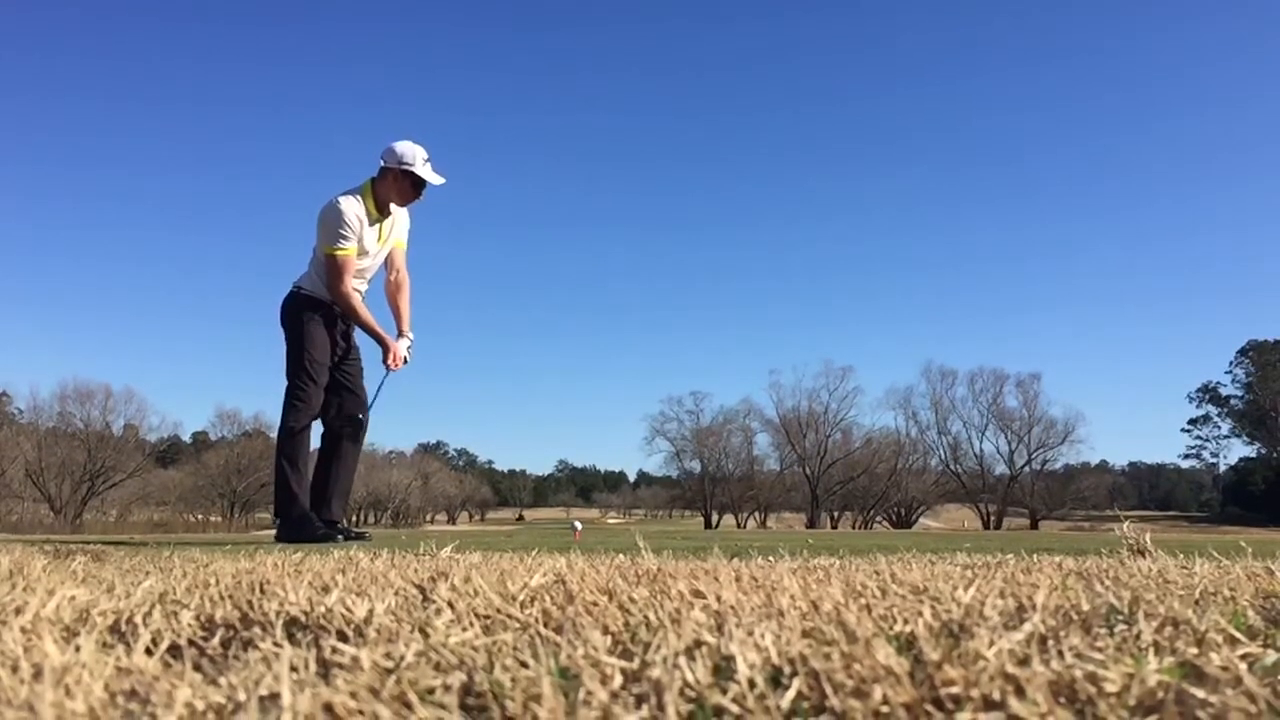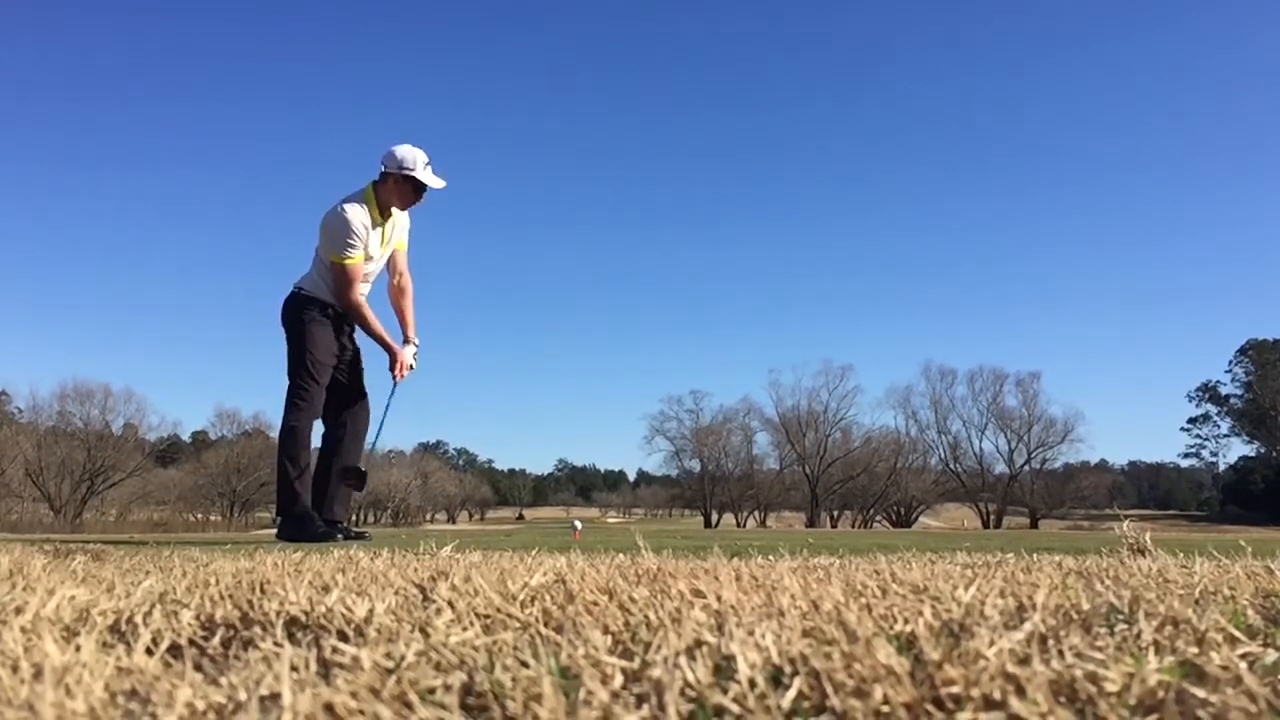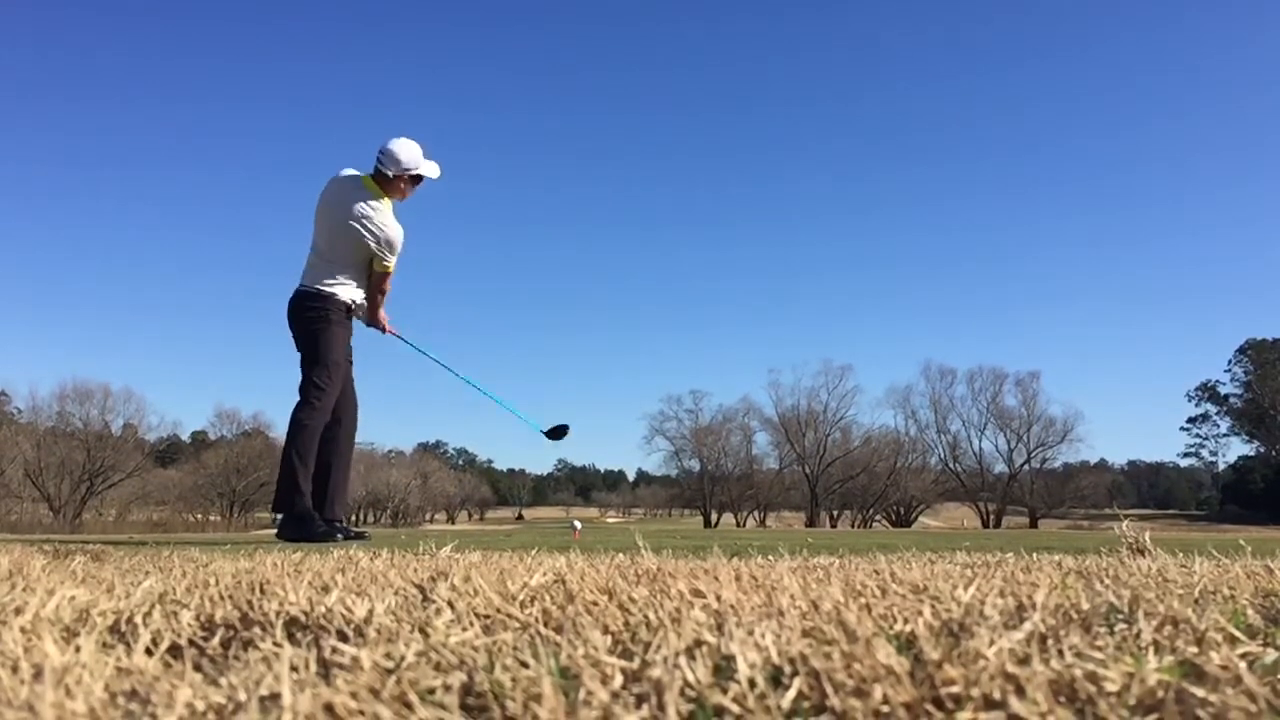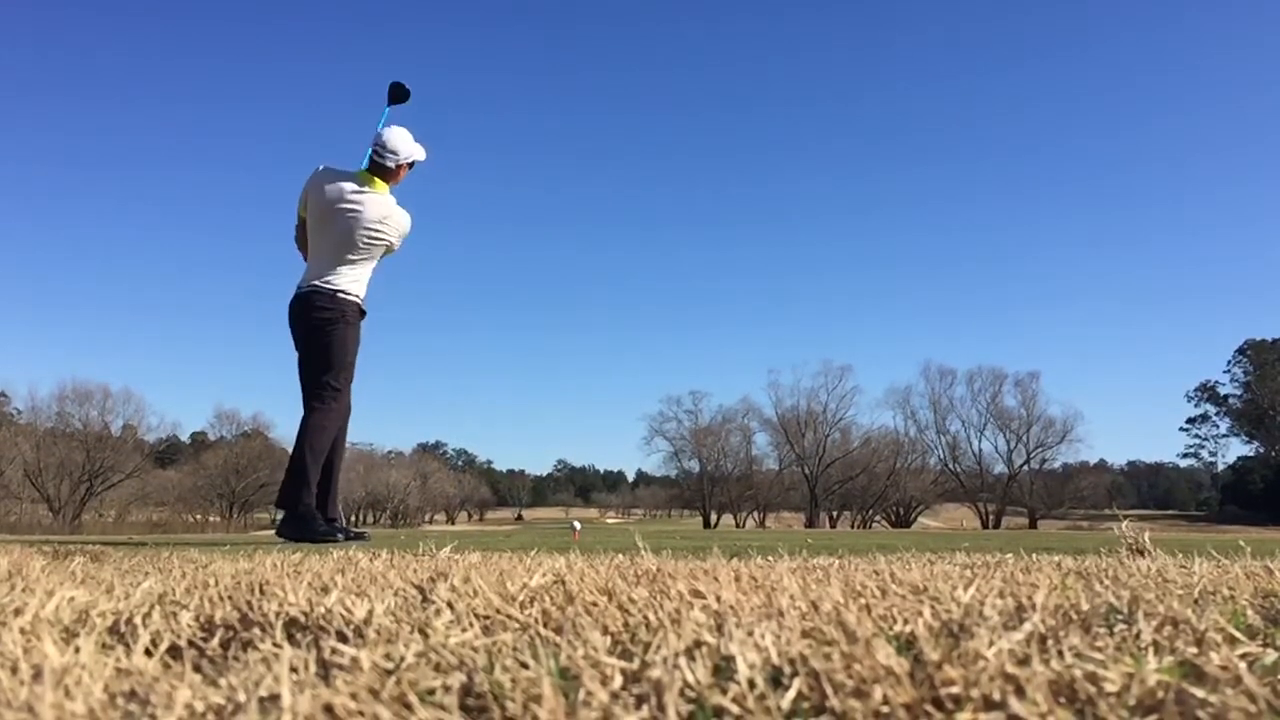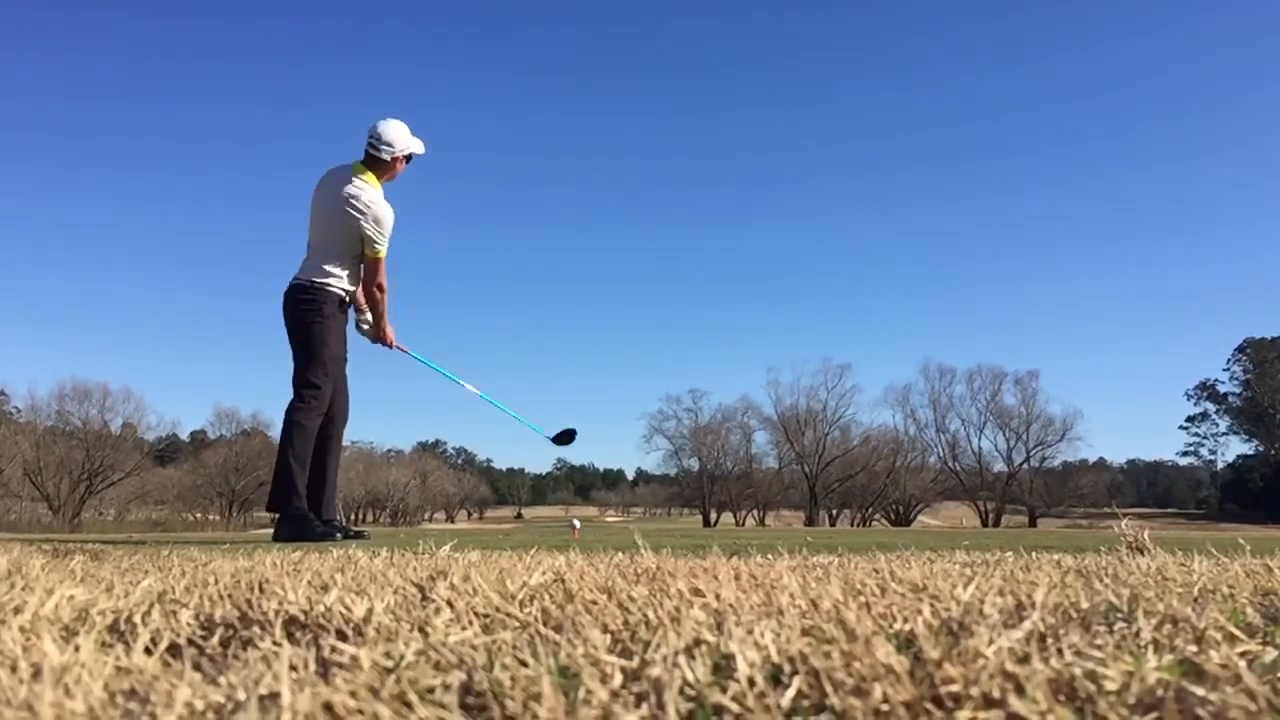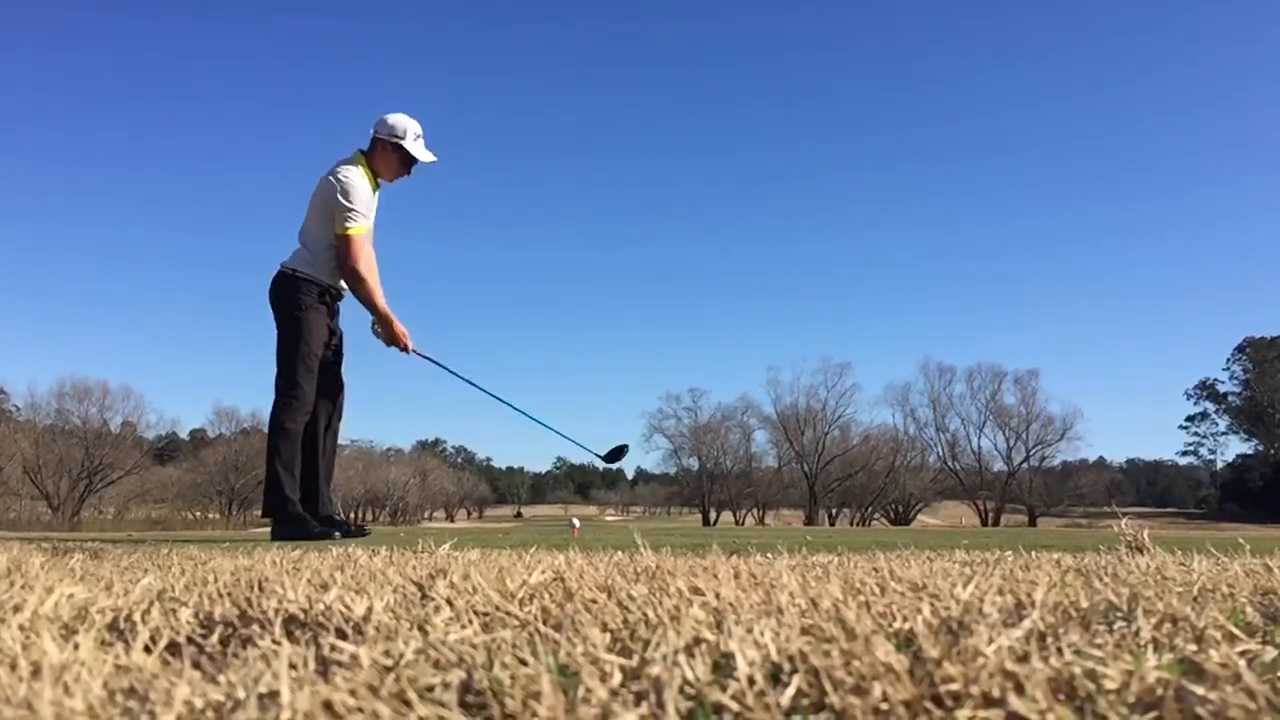
dt=0.5s
person 1, frame 1
left shoulder: (398, 217)
right shoulder: (345, 210)
left elbow: (397, 275)
right elbow: (341, 287)
left wrist: (404, 335)
right wrist: (384, 340)
left hip: (342, 318)
right hip: (310, 309)
left knee: (353, 413)
right knee: (305, 405)
left ankle: (326, 516)
right ankle: (293, 517)
person 1, frame 2
left shoulder: (398, 218)
right shoulder: (350, 217)
left elbow: (399, 279)
right elbow: (350, 294)
left wrist: (409, 340)
right wrist: (390, 347)
left hip: (340, 319)
right hip: (311, 311)
left knee: (353, 413)
right knee: (306, 403)
left ankle: (328, 515)
right ankle: (295, 515)
person 1, frame 3
left shoulder: (341, 181)
right shoulder: (389, 230)
right elbow: (378, 288)
left wrist: (364, 305)
right wrist: (377, 315)
left hip: (313, 304)
right hip: (327, 310)
left knee: (342, 411)
right knee: (317, 402)
left ankle: (326, 514)
right ankle: (295, 513)
person 1, frame 4
left shoulder: (322, 180)
right shoulder: (398, 220)
left elbow: (302, 238)
left hip: (305, 304)
right hip: (338, 311)
left knee: (331, 407)
right knee: (329, 405)
left ankle: (323, 515)
right ankle: (298, 510)
person 1, frame 5
left shoulder: (335, 177)
right shoulder: (377, 207)
right elbow: (375, 280)
left wrist: (359, 304)
right wrist: (382, 324)
left hip: (316, 300)
right hip: (320, 302)
left knee: (333, 408)
right knee: (312, 400)
left ankle: (321, 513)
right ankle: (291, 511)
person 1, frame 6
left shoulder: (364, 181)
right shoulder: (352, 183)
left elbow: (364, 253)
right elbow: (352, 267)
left wrist: (384, 314)
right wrist: (387, 319)
left hip: (321, 297)
right hip: (301, 293)
left knee: (326, 403)
right knee: (297, 399)
left ankle: (317, 509)
right ankle: (285, 513)
